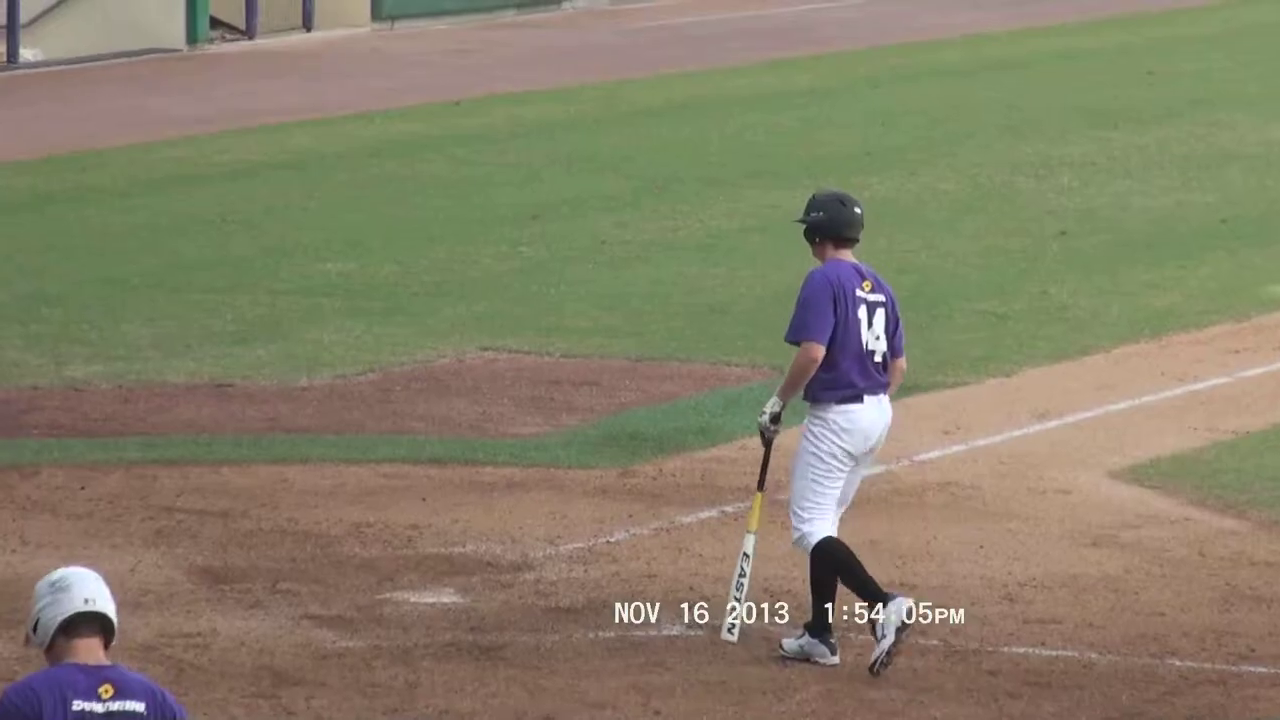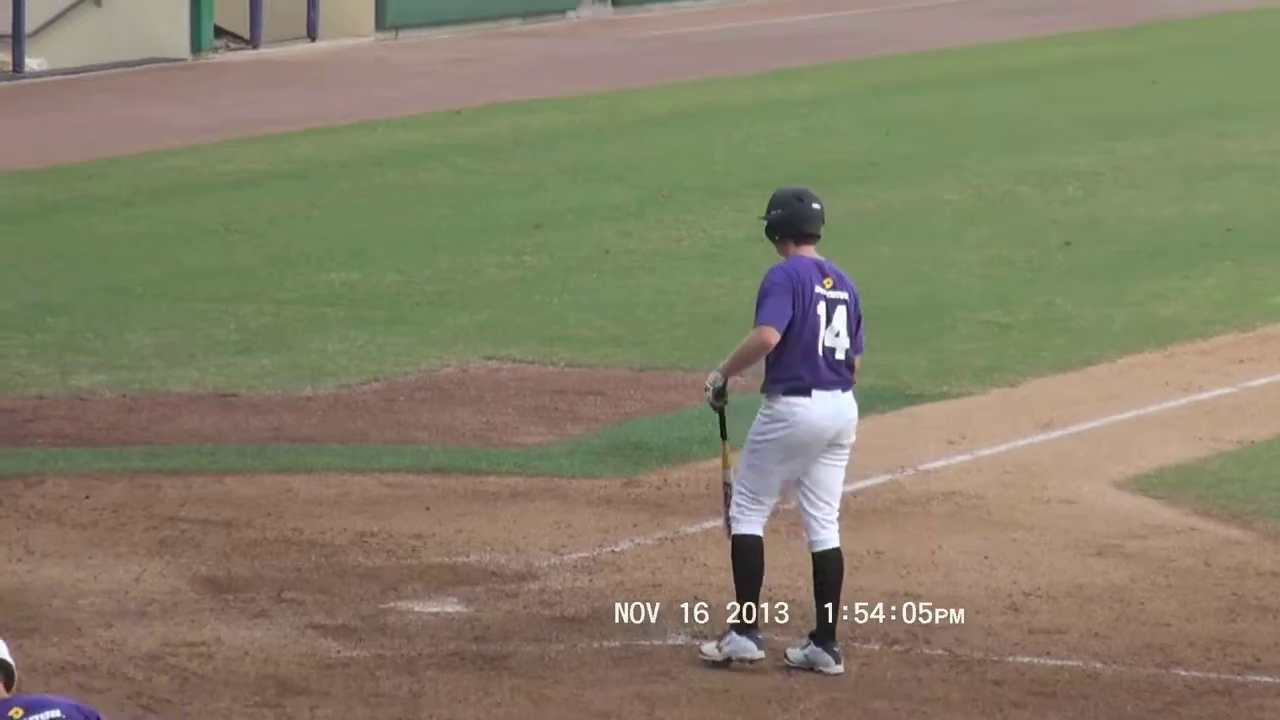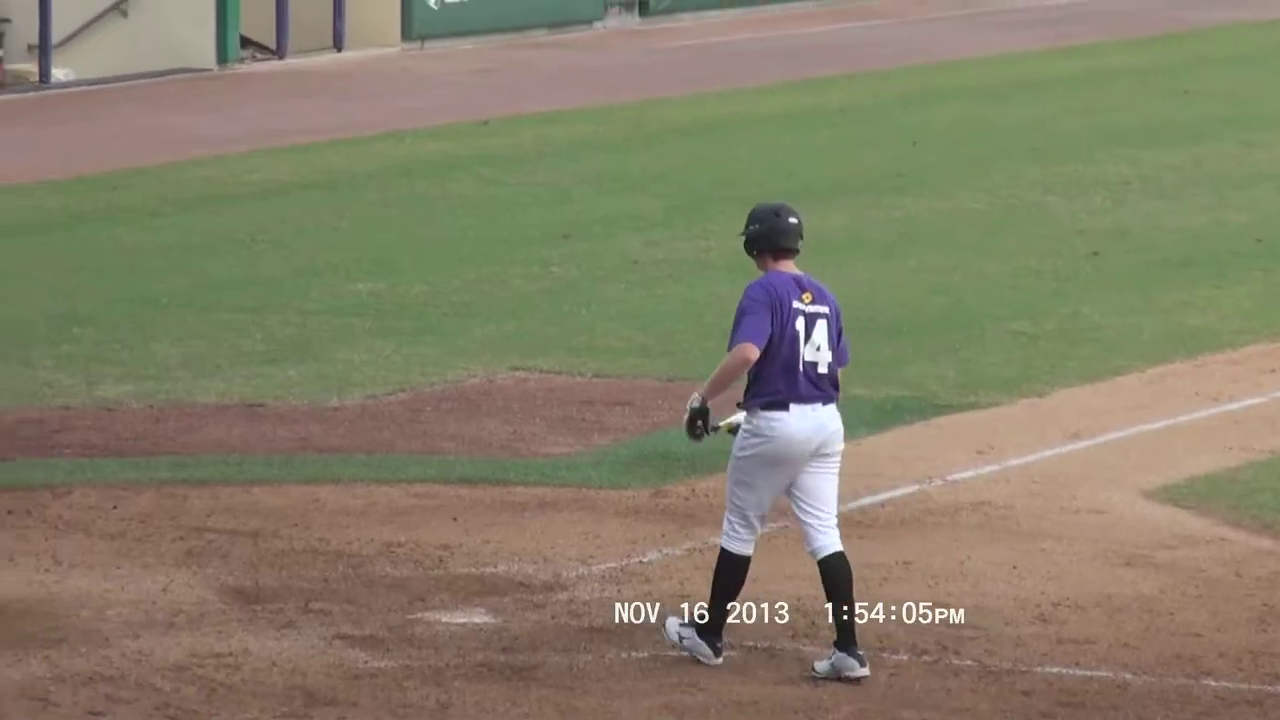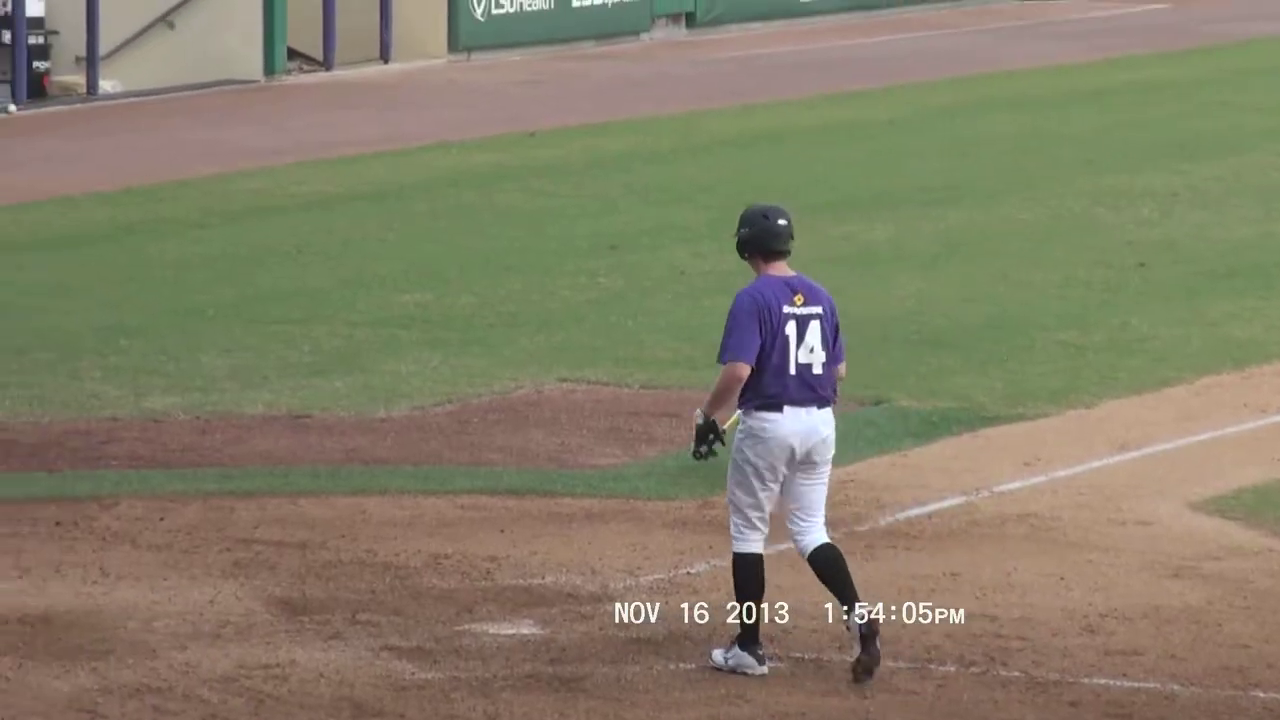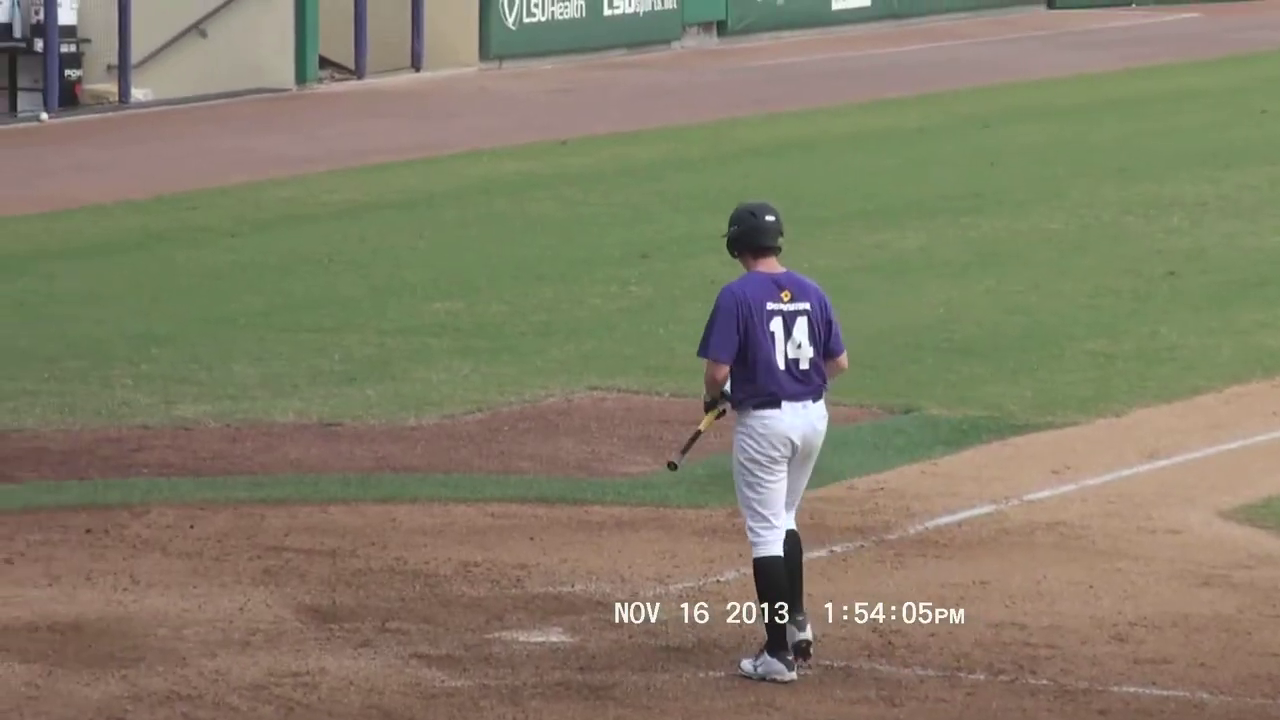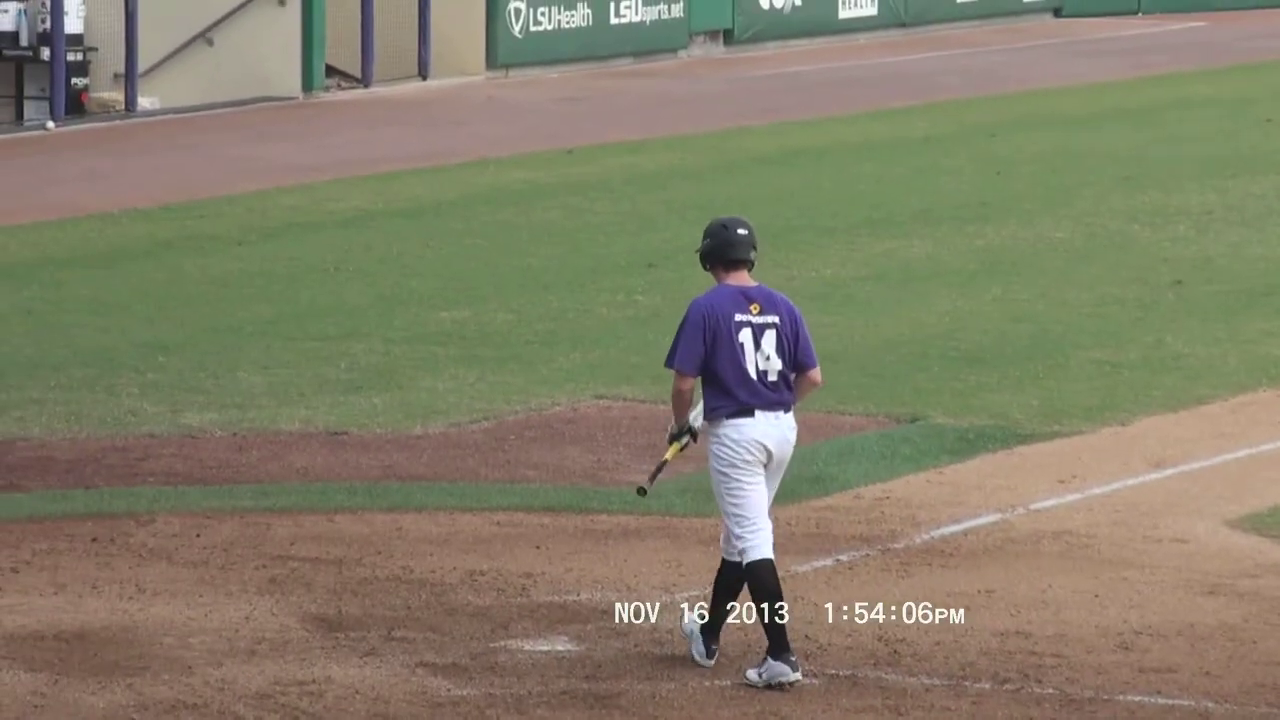
dt=0.2s
person 1, frame 1
left shoulder: (823, 280)
right shoulder: (880, 286)
left elbow: (811, 353)
right elbow: (899, 366)
left wrist: (779, 403)
left hip: (837, 415)
right hip: (878, 411)
left knee: (811, 528)
right knee: (828, 521)
left ankle: (884, 605)
right ankle: (819, 634)
person 1, frame 2
left shoulder: (785, 275)
right shoulder: (844, 282)
left elbow: (766, 337)
right elbow: (855, 357)
left wrist: (723, 373)
left hip: (794, 409)
right hip: (843, 408)
left knee: (747, 515)
right knee: (823, 526)
left ankle: (746, 632)
right ankle: (824, 644)
person 1, frame 3
left shoulder: (763, 291)
right shoulder: (825, 296)
left elbow: (745, 354)
right elbow: (836, 372)
left wrist: (701, 398)
left hip: (774, 425)
right hip: (826, 422)
left knee: (738, 531)
right knee: (822, 534)
left ankle: (707, 635)
right ankle: (848, 648)
person 1, frame 4
left shoulder: (753, 297)
right shoulder: (820, 297)
left elbow: (737, 372)
right elbow: (838, 370)
left wrist: (707, 415)
left hip: (766, 426)
right hip: (819, 423)
left knee: (748, 533)
right knee: (809, 533)
left ankle: (749, 648)
right ankle: (856, 614)
person 1, frame 5
left shoulder: (736, 295)
right shoulder: (811, 291)
left elbow: (716, 370)
right elbow: (839, 362)
left wrist: (714, 397)
left hip: (763, 422)
right hip: (812, 417)
left knee: (764, 533)
right knee: (784, 521)
left ankle: (778, 655)
right ankle: (796, 623)
person 1, frame 6
left shoulder: (705, 307)
right shoulder: (783, 306)
left elbow: (684, 384)
right elbow: (812, 377)
left wrist: (680, 424)
left hip: (736, 433)
right hip: (782, 429)
left knee: (753, 544)
right knee: (739, 532)
left ankle: (780, 654)
right ankle: (708, 635)
